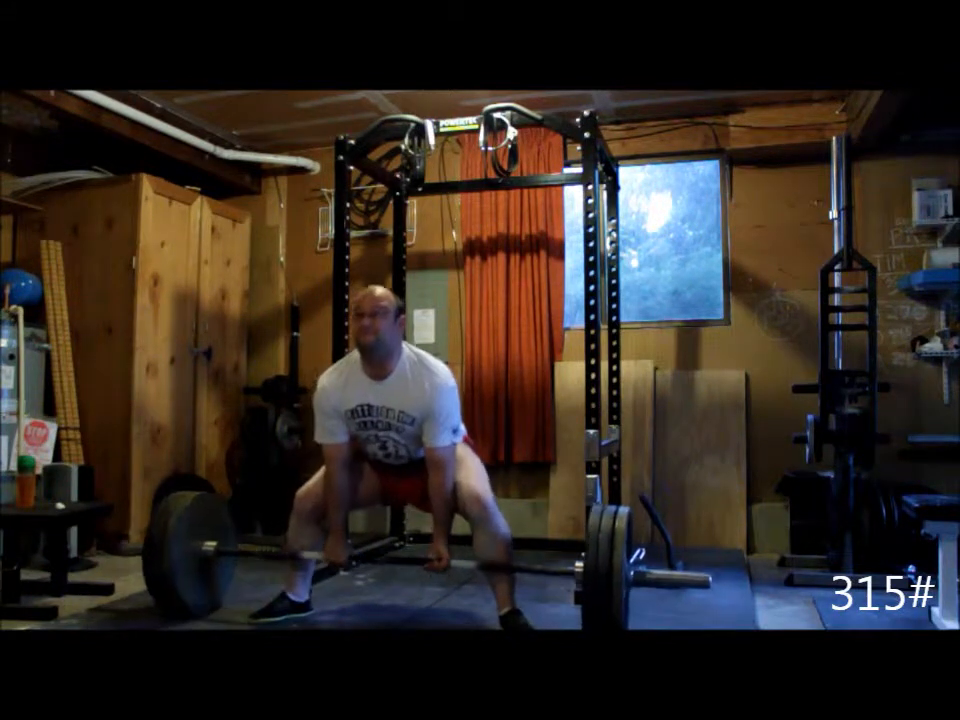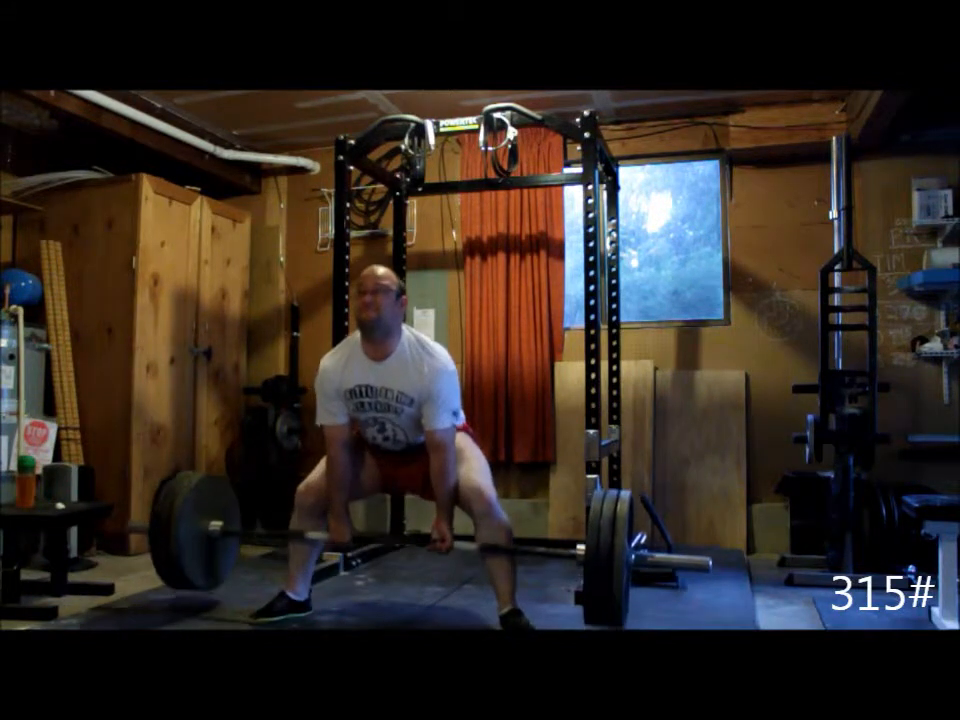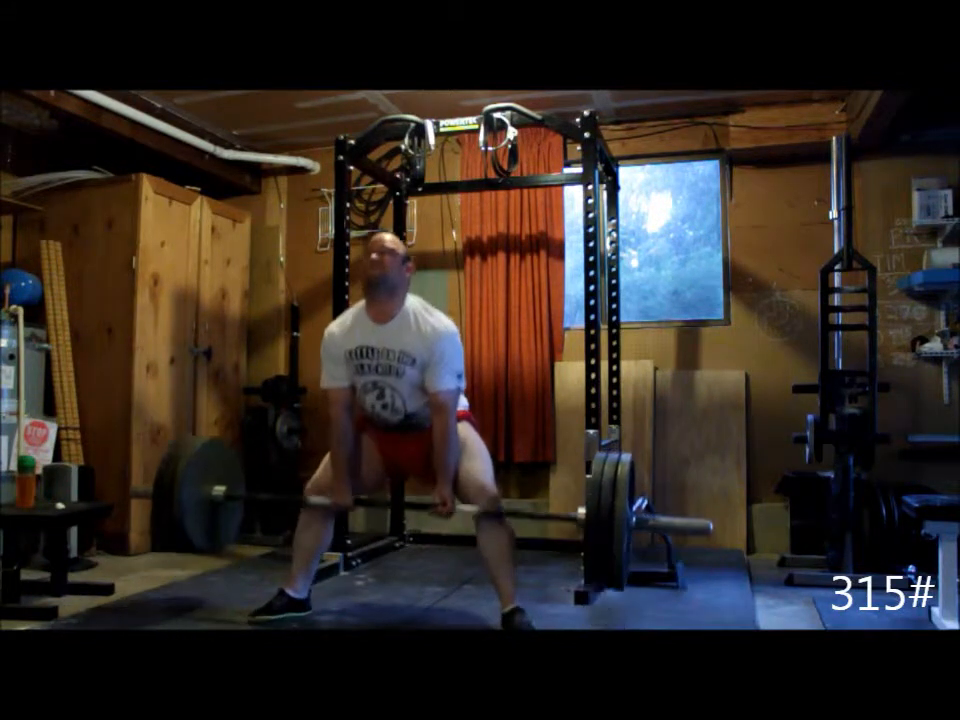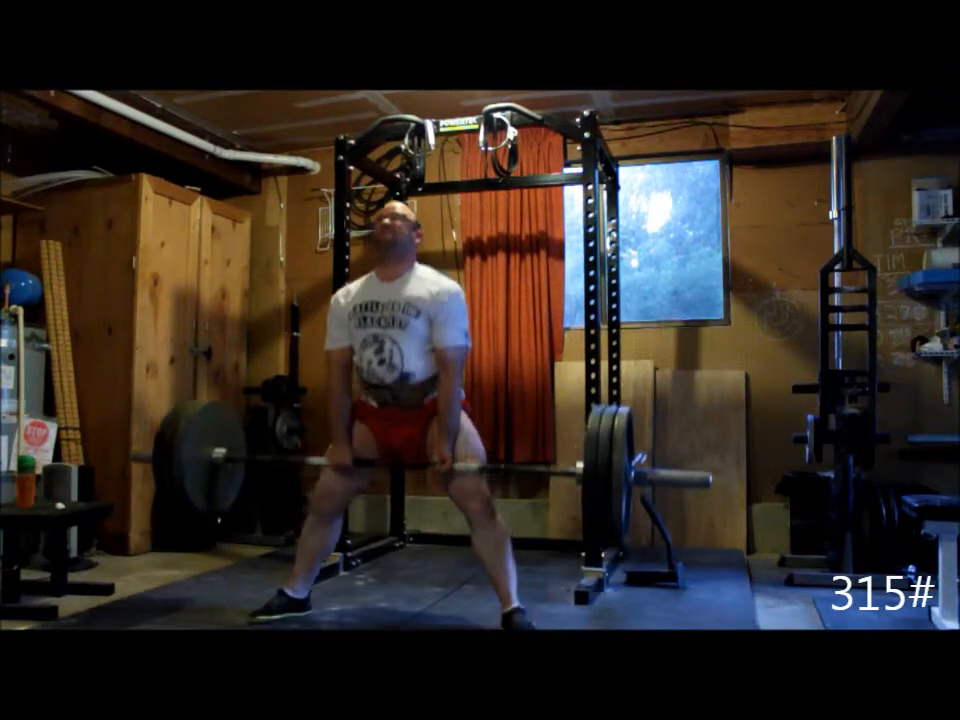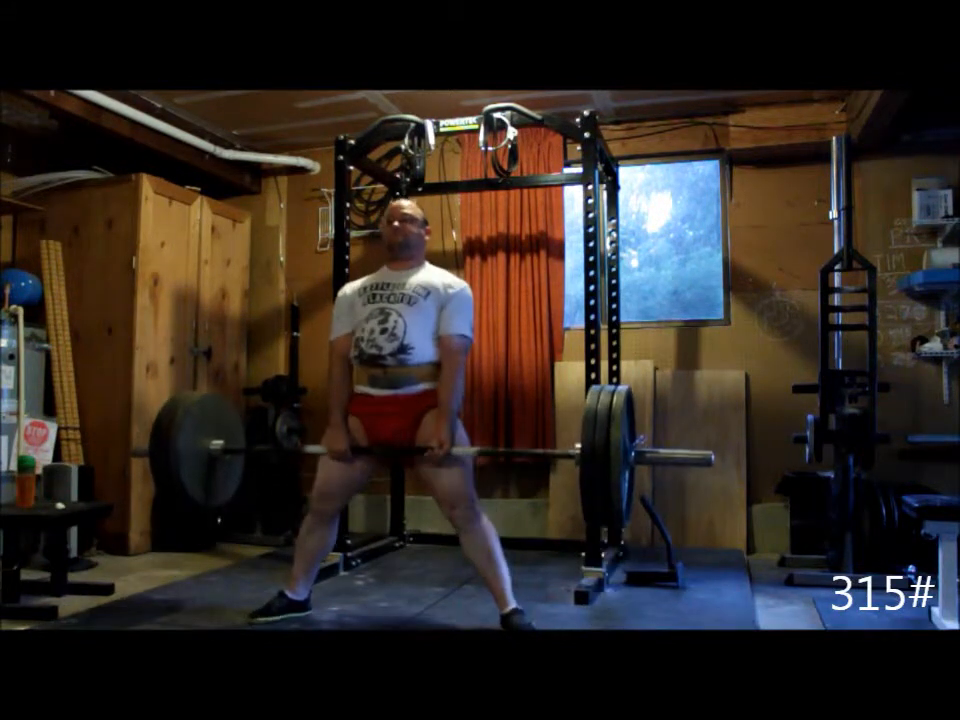
dt=0.3s
person 1, frame 1
left shoulder: (434, 381)
right shoulder: (332, 385)
left elbow: (439, 466)
right elbow: (338, 465)
left wrist: (440, 538)
right wrist: (336, 535)
left hip: (438, 455)
right hip: (375, 461)
left knee: (480, 505)
right knee: (305, 503)
left ankle: (508, 611)
right ankle: (296, 597)
person 1, frame 2
left shoulder: (433, 364)
right shoulder: (333, 367)
left elbow: (440, 448)
right elbow: (339, 446)
left wrist: (442, 518)
right wrist: (339, 516)
left hip: (439, 440)
right hip: (375, 446)
left knee: (484, 502)
right knee: (307, 497)
left ankle: (509, 611)
right ankle: (295, 596)
person 1, frame 3
left shoulder: (436, 329)
right shoulder: (339, 332)
left elbow: (443, 412)
right elbow: (341, 412)
left wrist: (445, 482)
right wrist: (341, 482)
left hip: (440, 423)
right hip: (377, 429)
left knee: (485, 499)
right knee: (316, 495)
left ankle: (511, 610)
right ankle: (295, 594)
person 1, frame 4
left shoulder: (442, 292)
right shoulder: (346, 298)
left elbow: (450, 370)
right elbow: (338, 372)
left wrist: (446, 440)
right wrist: (340, 441)
left hip: (431, 410)
right hip: (372, 413)
left knee: (477, 503)
right knee: (324, 501)
left ankle: (512, 609)
right ankle: (294, 595)
person 1, frame 5
left shoulder: (449, 287)
right shoulder: (354, 291)
left elbow: (454, 358)
right elbow: (340, 360)
left wrist: (445, 423)
right wrist: (337, 425)
left hip: (423, 403)
right hip: (364, 405)
left knee: (463, 509)
right knee: (322, 503)
left ankle: (510, 609)
right ankle: (295, 595)
